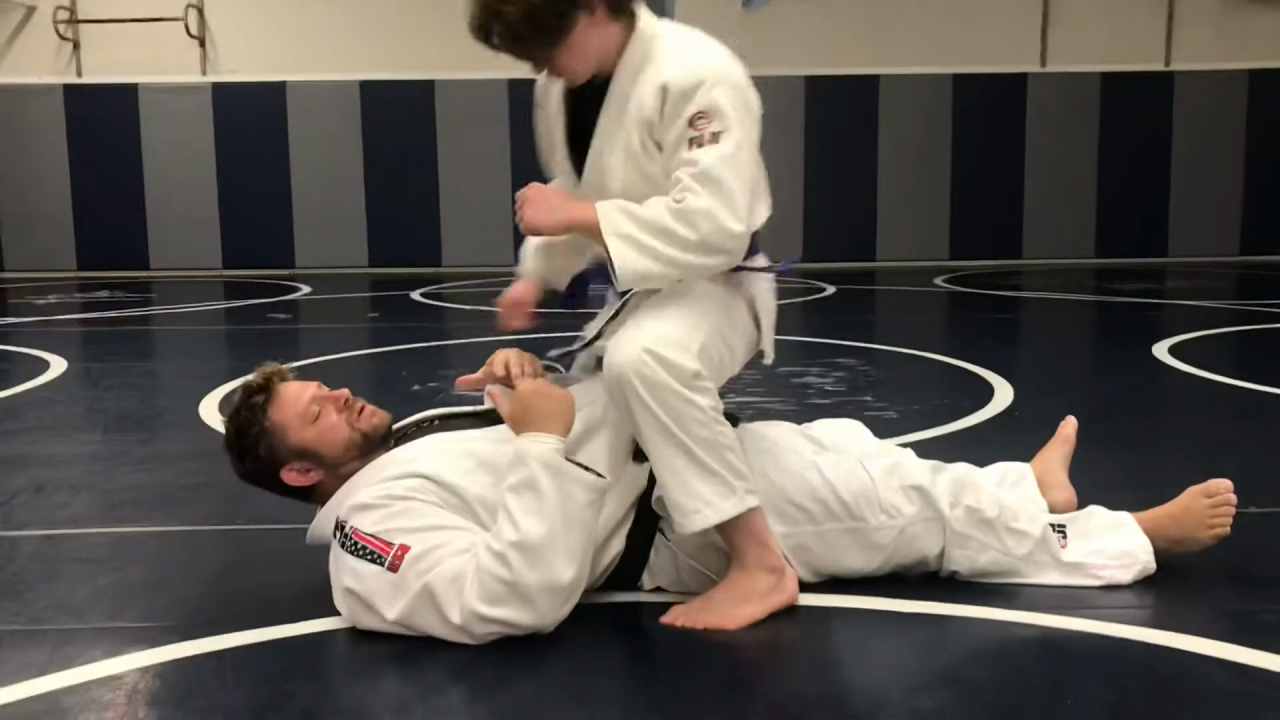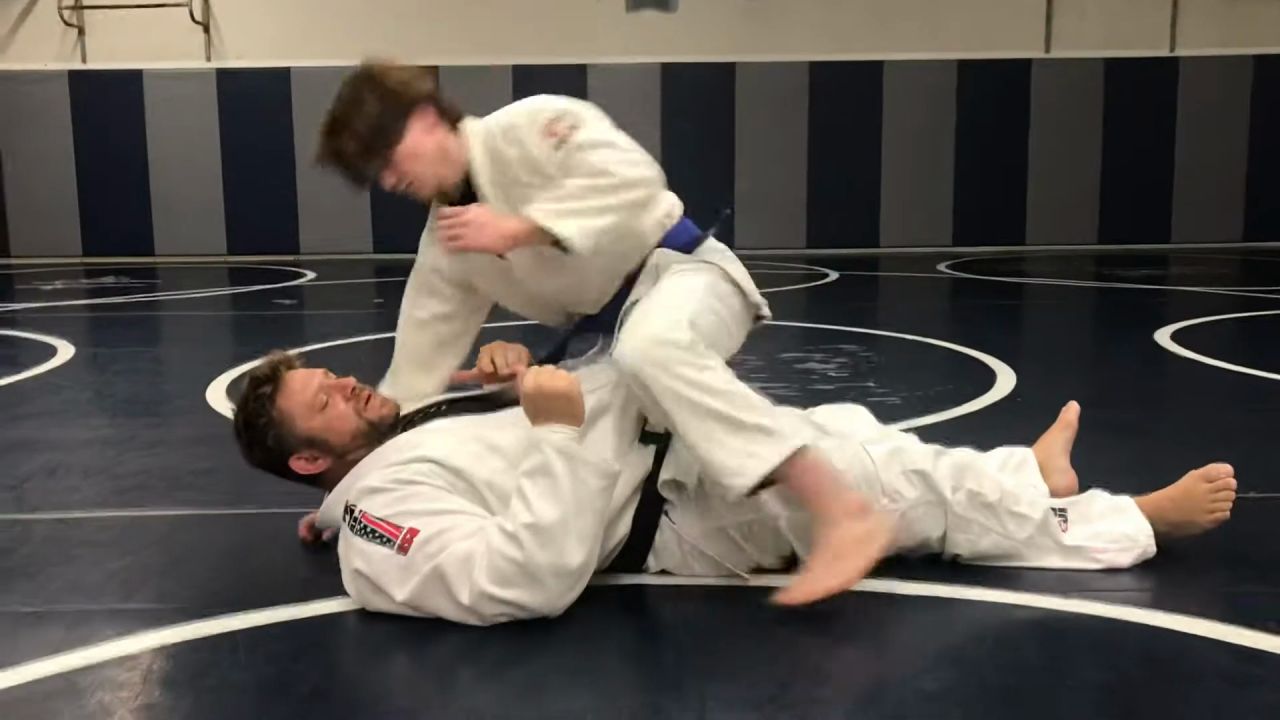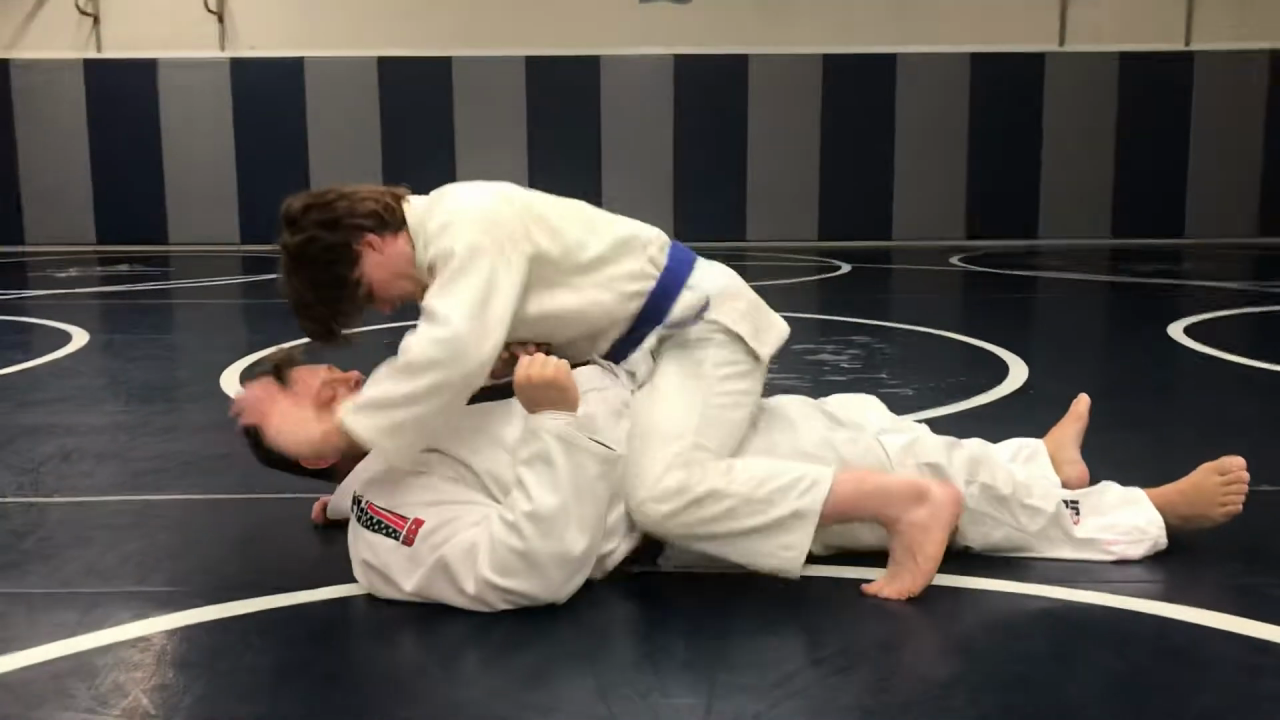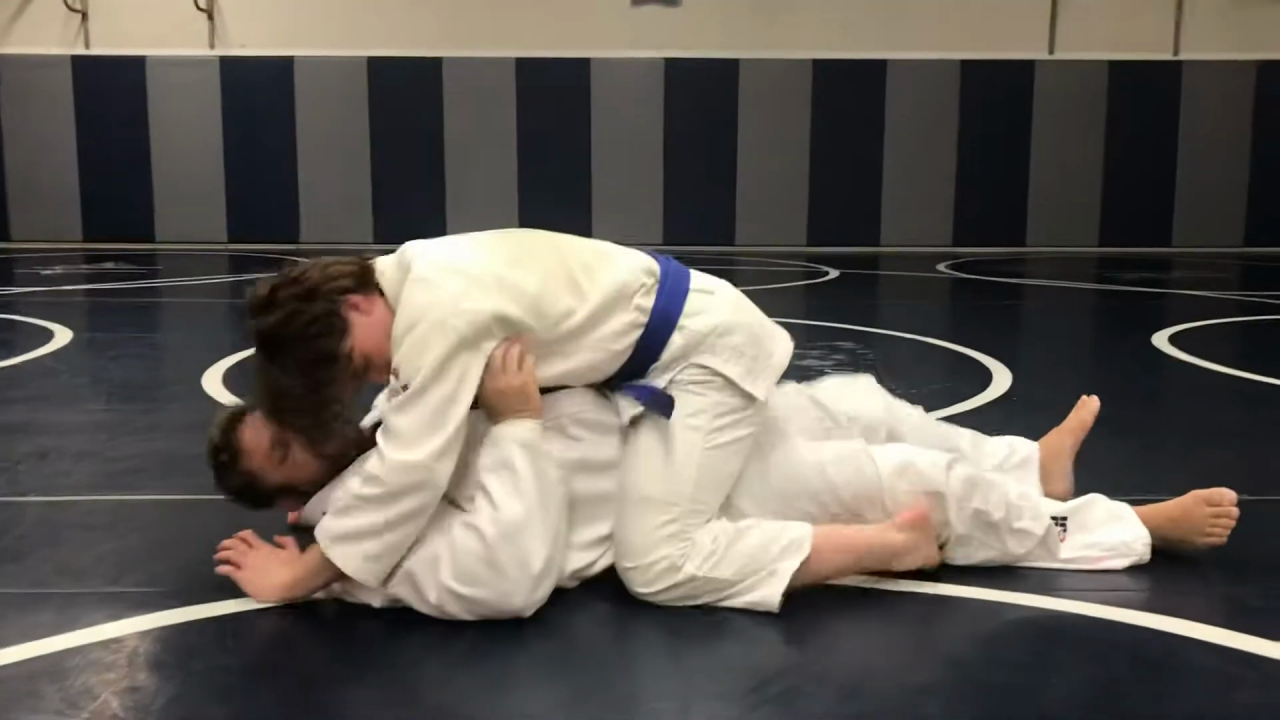
dt=0.4s
person 1, frame 1
left shoulder: (396, 458)
right shoulder: (371, 546)
left elbow: (538, 431)
right elbow: (523, 599)
left wrist: (523, 378)
right wrist: (542, 440)
left hip: (661, 456)
right hip: (685, 524)
left knee: (852, 450)
right knee: (919, 512)
left ankle: (1029, 490)
right ankle: (1139, 535)
person 1, frame 2
left shoulder: (400, 448)
right shoulder: (382, 537)
right elbow: (531, 581)
left wrist: (520, 386)
right wrist: (555, 428)
left hip: (663, 443)
right hip: (688, 513)
left knee: (848, 431)
right knee: (915, 491)
left ankle: (1033, 475)
right ankle: (1140, 520)
person 1, frame 3
left shoulder: (405, 448)
right shoulder: (390, 530)
right elbow: (539, 566)
right wrist: (551, 416)
left knee: (863, 419)
right knee: (936, 477)
left ankle: (1044, 464)
right ankle: (1150, 512)
person 1, frame 4
left shoulder: (384, 446)
right elbow: (503, 581)
right wrist: (515, 423)
left knee: (856, 402)
right knee: (925, 487)
left ankle: (1030, 473)
right ankle: (1135, 527)
person 2, frame 1
left shoulder: (696, 76)
right shoulder: (559, 92)
left elbow: (714, 226)
left wrist: (583, 215)
right wrist: (537, 275)
left hip: (712, 286)
right hip: (637, 296)
left knee: (643, 360)
left ankle: (762, 566)
person 2, frame 2
left shoulder: (536, 125)
right shoulder: (446, 243)
left elbow: (632, 181)
right elbow: (420, 366)
left wrist: (522, 227)
left hip: (678, 273)
right hip: (610, 315)
left knee: (651, 350)
left ankle: (840, 512)
person 2, frame 3
left shoulder: (464, 221)
right shoulder: (445, 247)
left elbow: (450, 356)
right elbow: (446, 368)
left wrist: (323, 434)
left hip: (700, 321)
right hip: (654, 336)
left knee: (664, 494)
left ankle: (909, 503)
right ankle: (724, 414)
person 2, frame 4
left shoulder: (437, 310)
right shoulder: (408, 278)
left elbow: (407, 472)
left wrist: (291, 579)
left hip: (702, 350)
right hip: (671, 332)
left knee: (656, 565)
